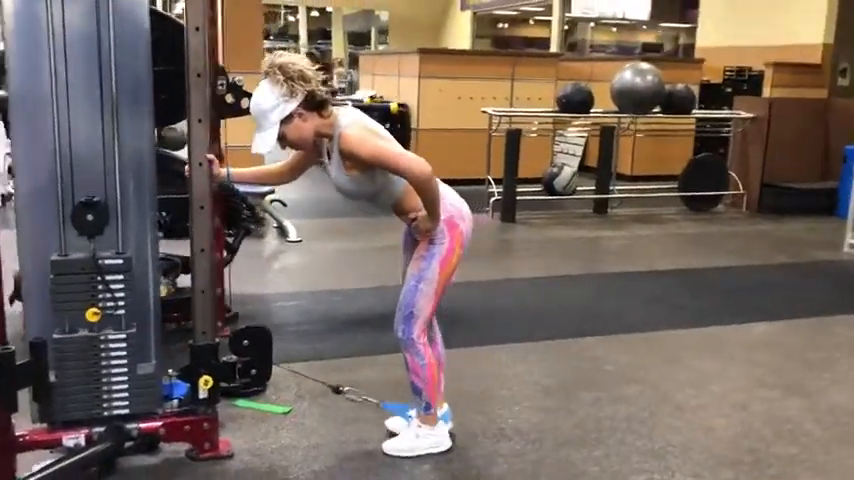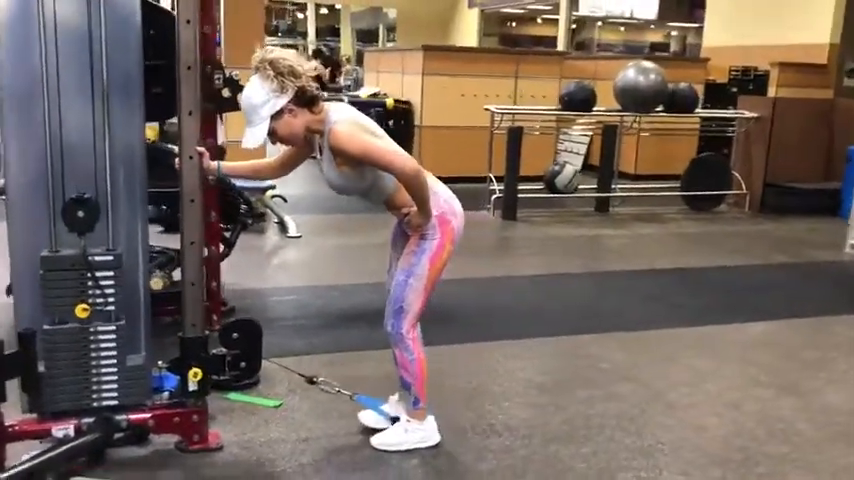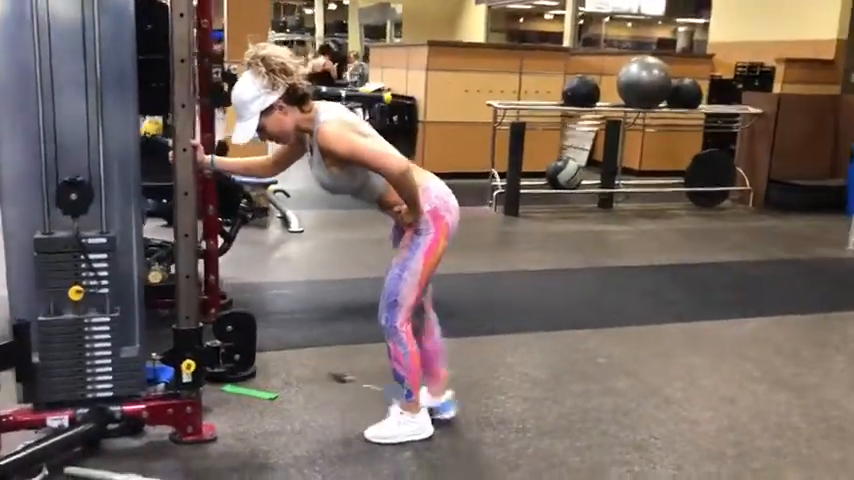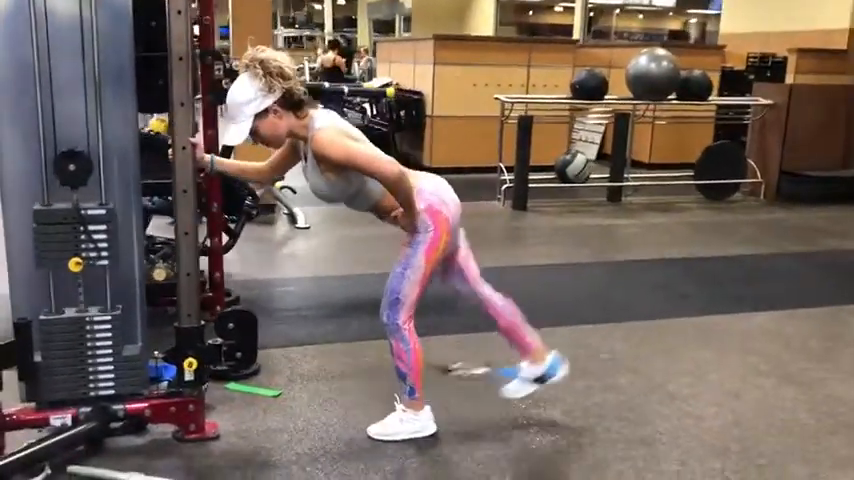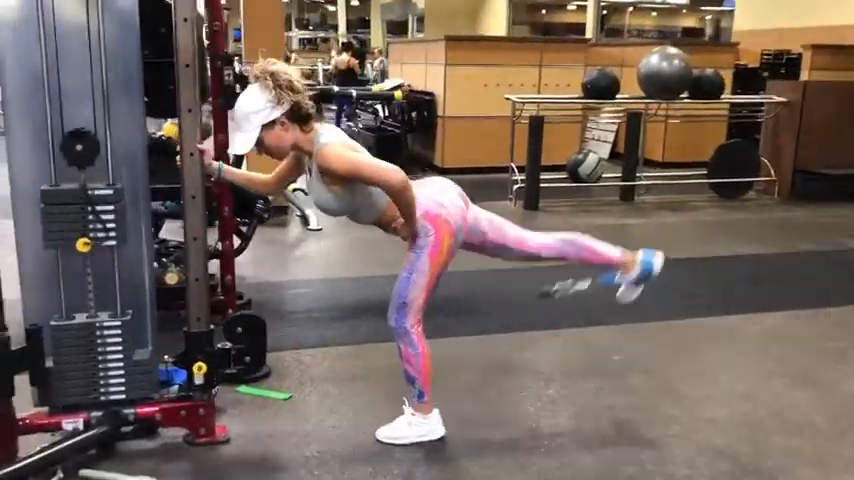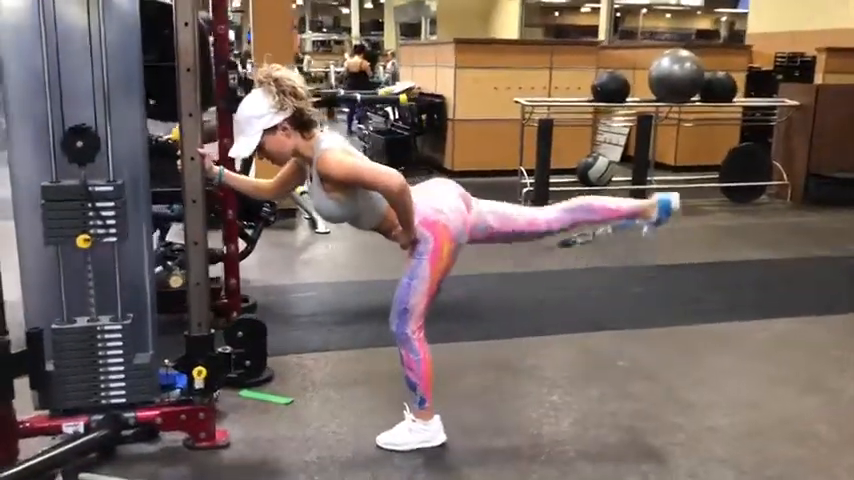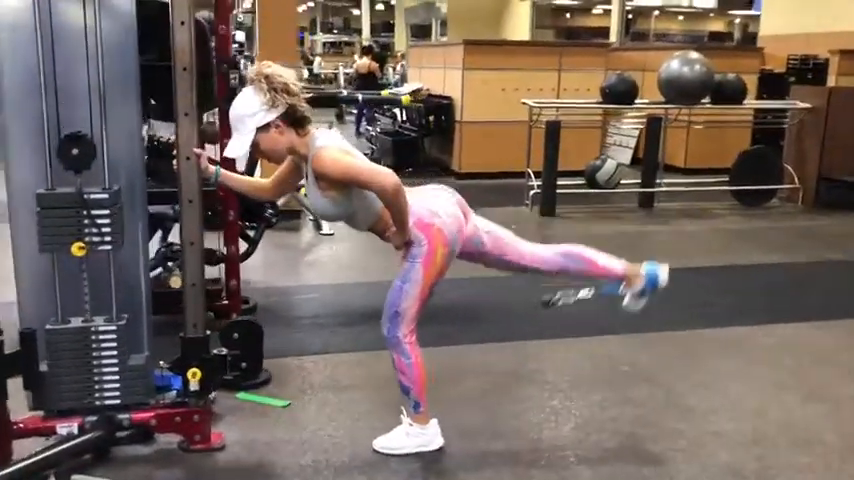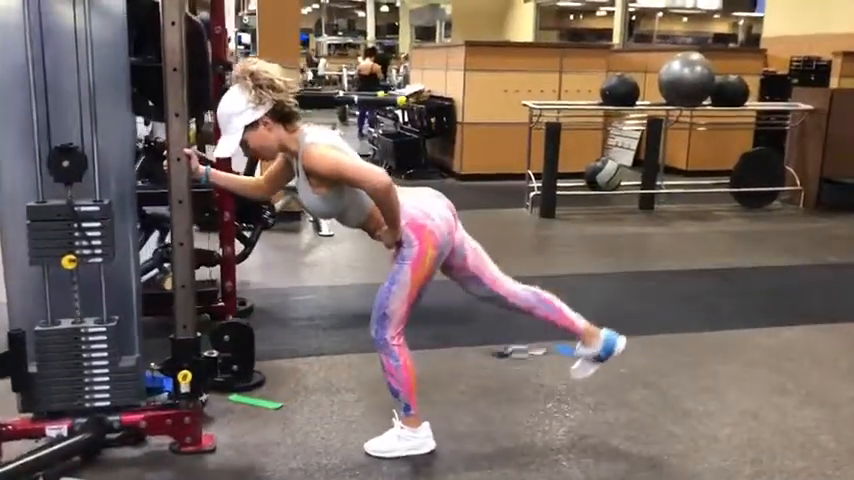
dt=0.2s
person 1, frame 1
left shoulder: (350, 135)
right shoulder: (323, 136)
left elbow: (421, 171)
right elbow: (284, 173)
left wrist: (432, 220)
right wrist: (223, 174)
left hip: (443, 221)
right hip: (423, 222)
left knee: (410, 328)
right knee: (421, 320)
left ankle: (430, 429)
right ankle: (433, 408)
person 1, frame 2
left shoulder: (340, 131)
right shoulder: (315, 130)
left elbow: (410, 168)
right elbow: (276, 168)
left wrist: (423, 215)
right wrist: (214, 167)
left hip: (435, 216)
right hip: (414, 216)
left knee: (399, 322)
right knee: (403, 316)
left ankle: (419, 424)
right ankle: (405, 402)
person 1, frame 3
left shoulder: (330, 131)
right shoulder: (307, 128)
left elbow: (399, 167)
right elbow: (270, 166)
left wrist: (414, 212)
right wrist: (208, 162)
left hip: (429, 211)
right hip: (414, 209)
left knee: (394, 316)
right knee: (413, 307)
left ankle: (413, 415)
right ankle: (436, 393)
person 1, frame 4
left shoulder: (321, 137)
right shoulder: (300, 135)
left elbow: (393, 172)
right elbow: (266, 172)
left wrist: (410, 215)
right wrist: (208, 161)
left hip: (429, 210)
right hip: (424, 206)
left knee: (396, 316)
right knee: (474, 289)
left ankle: (414, 413)
right ankle: (539, 358)
person 1, frame 5
left shoulder: (327, 151)
right shoulder: (305, 149)
left elbow: (396, 180)
right elbow: (271, 184)
left wrist: (409, 224)
right wrist: (217, 169)
left hip: (437, 217)
right hip: (440, 202)
left knee: (404, 322)
right knee: (537, 245)
left ankle: (424, 417)
right ankle: (632, 263)
person 1, frame 6
left shoulder: (327, 158)
right shoulder: (306, 154)
left elbow: (394, 183)
right elbow: (272, 191)
left wrist: (407, 232)
right wrist: (219, 174)
left hip: (435, 224)
right hip: (444, 201)
left knee: (406, 328)
right knee: (551, 218)
left ankle: (424, 423)
right ankle: (647, 208)
person 1, frame 7
left shoulder: (323, 155)
right shoulder: (304, 152)
left elbow: (388, 183)
right elbow: (270, 190)
left wrist: (401, 232)
right wrist: (214, 174)
left hip: (430, 226)
right hip: (438, 208)
left knee: (397, 330)
right knee: (539, 257)
left ankle: (421, 428)
right ankle: (635, 275)
person 1, frame 8
left shoulder: (312, 150)
right shoulder: (293, 149)
left elbow: (379, 181)
right elbow: (262, 188)
left wrist: (392, 230)
right wrist: (205, 173)
left hip: (419, 227)
right hip: (427, 213)
left knee: (386, 332)
right knee: (503, 289)
left ankle: (412, 430)
right ankle: (594, 337)
